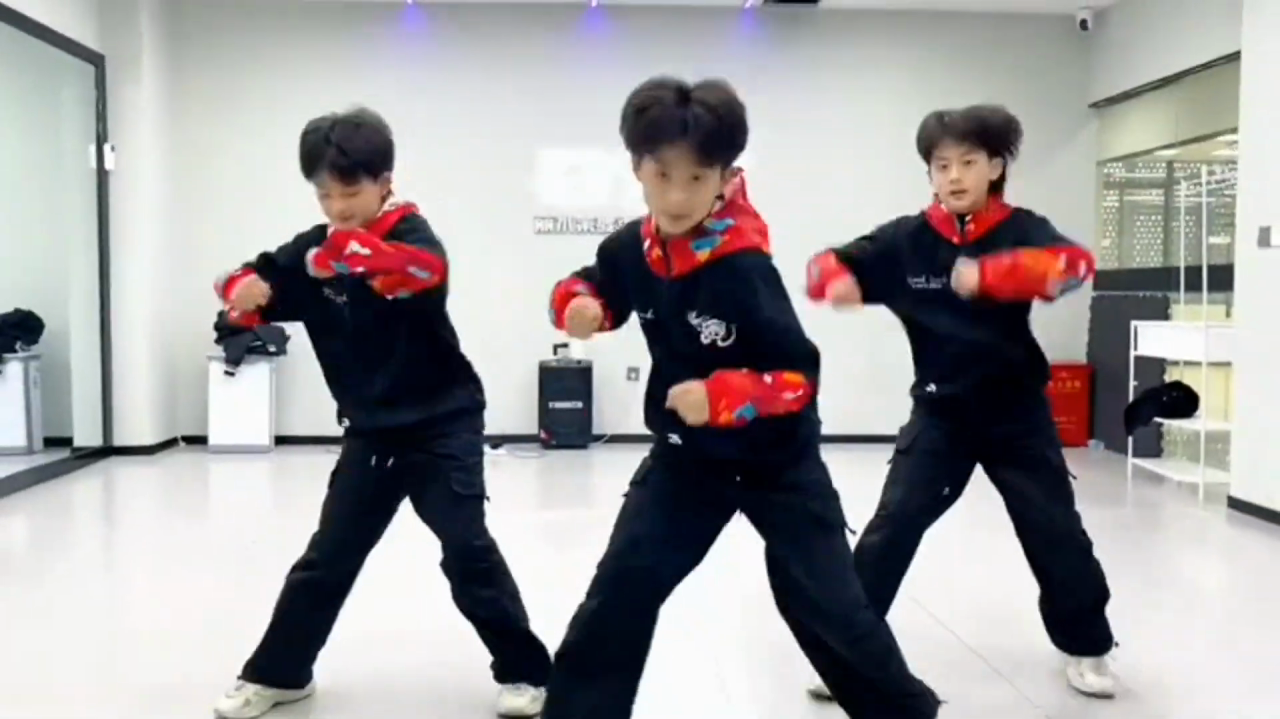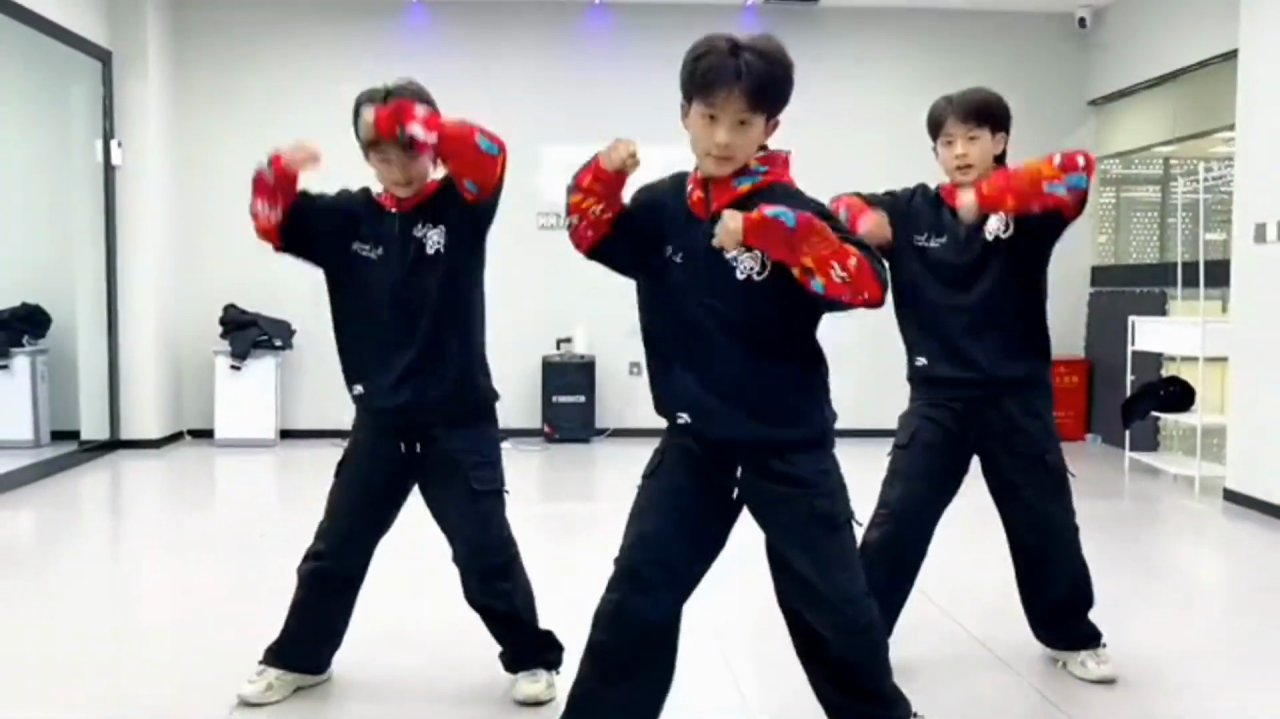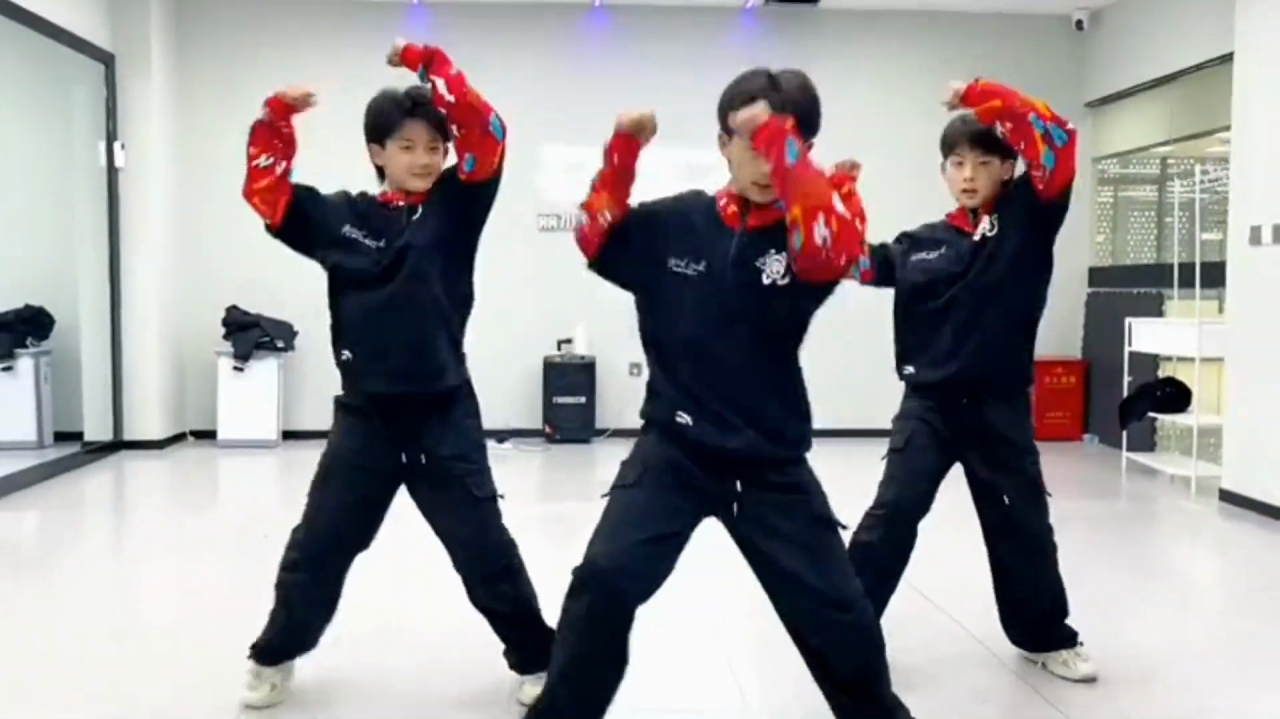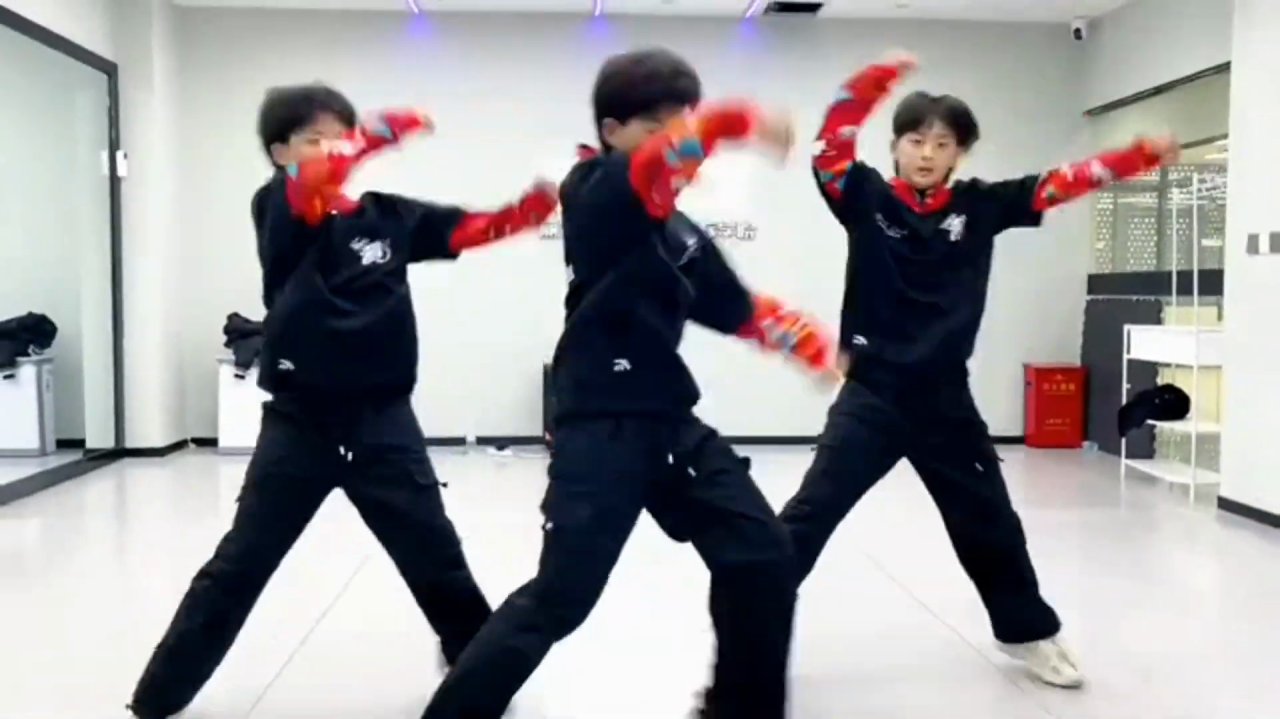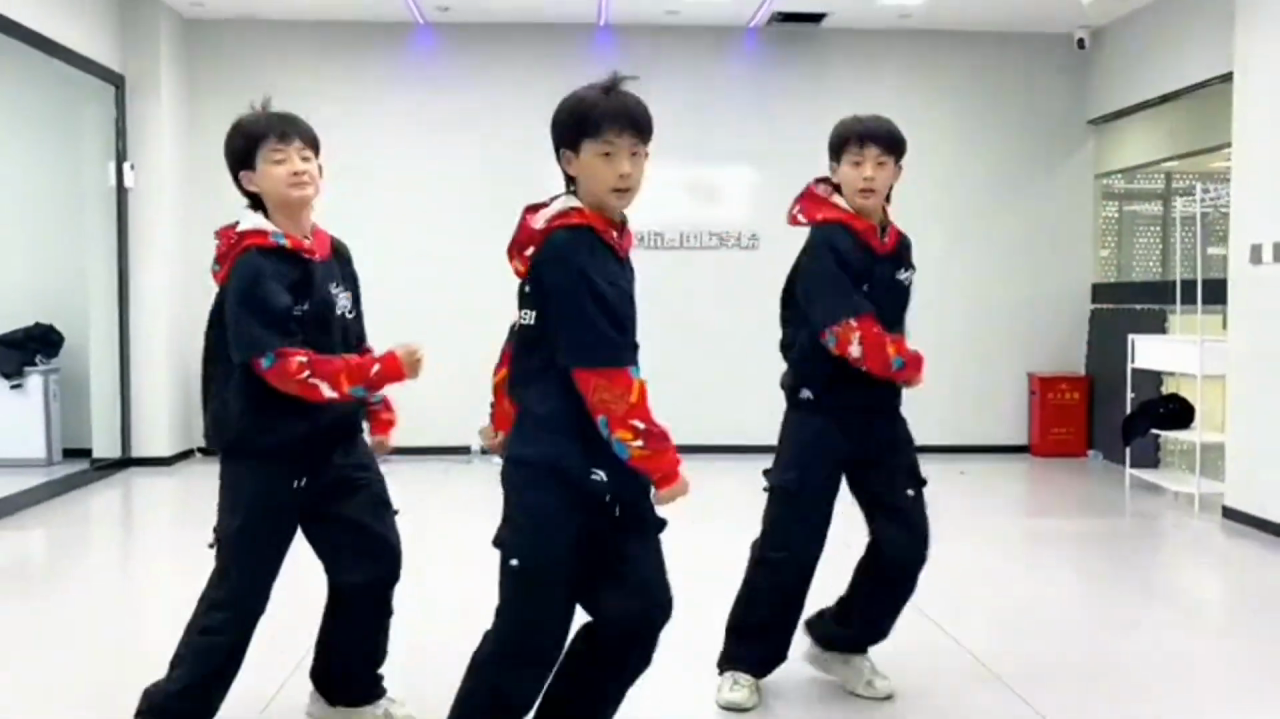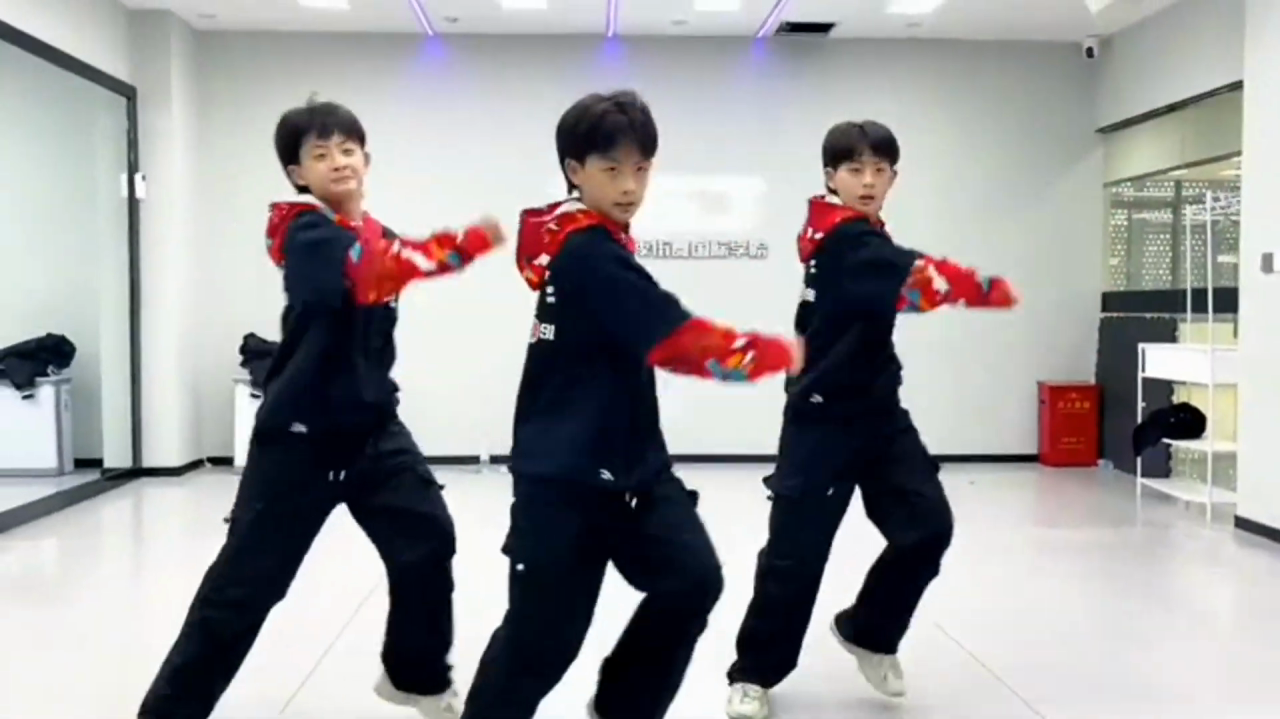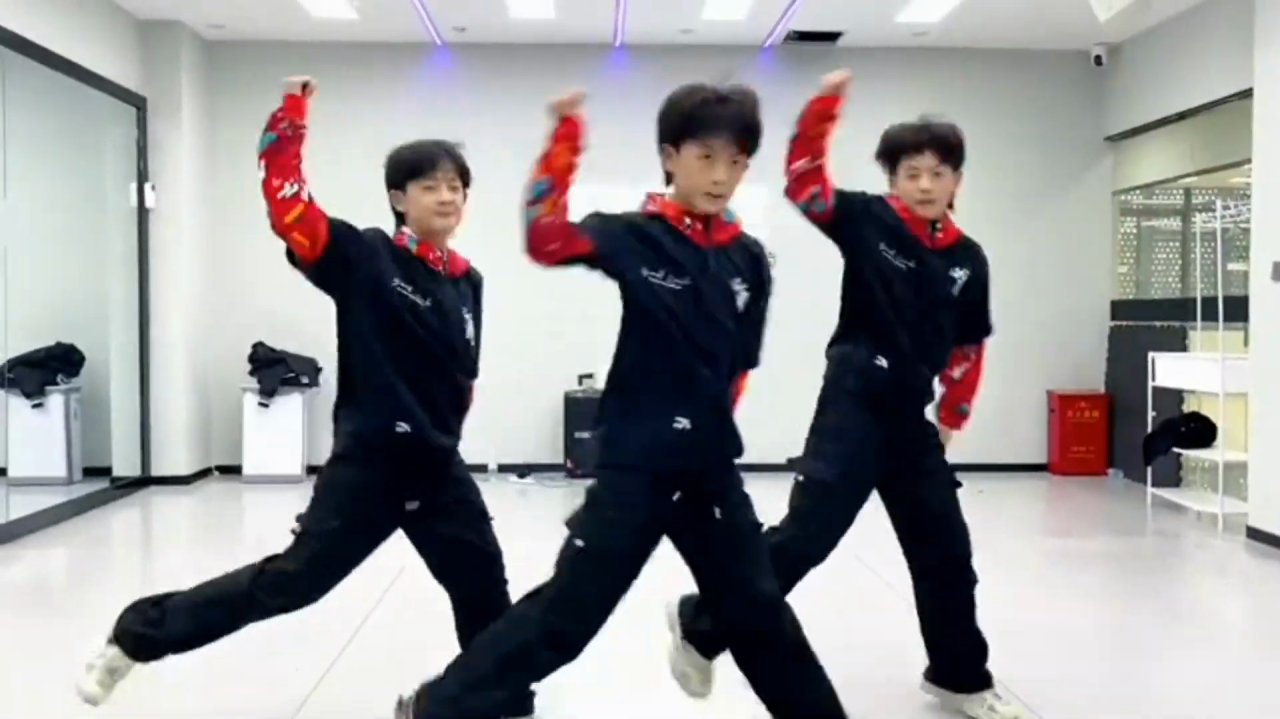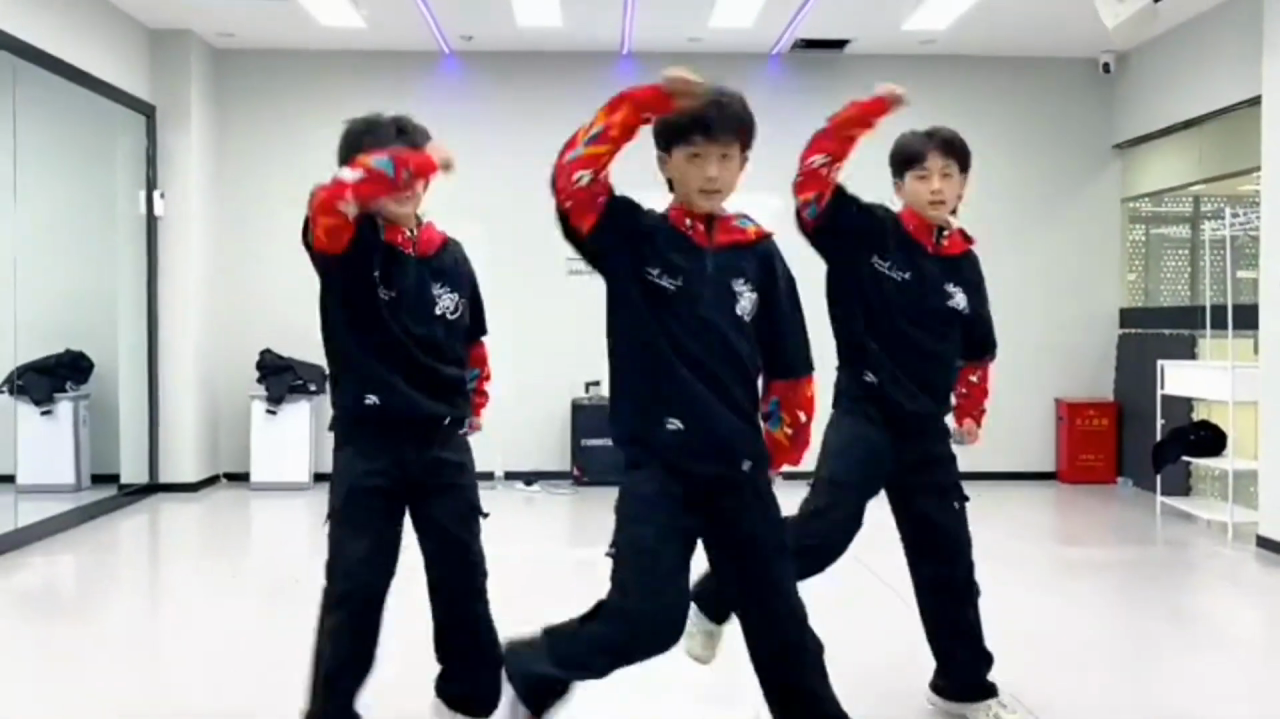
dt=0.2s
person 1, frame 1
left shoulder: (743, 266)
right shoulder: (629, 248)
left elbow: (799, 375)
right elbow: (592, 287)
left wrist: (718, 399)
right wrist: (577, 306)
left hip: (776, 458)
right hip: (683, 449)
left knee: (835, 612)
right knee: (617, 596)
person 1, frame 2
left shoulder: (785, 206)
right shoulder: (664, 201)
left elbow: (866, 285)
right elbow: (591, 232)
left wrist: (765, 226)
right wrist: (603, 174)
left hip: (788, 446)
right hip: (693, 440)
left knee: (834, 605)
right knee: (640, 596)
person 1, frame 3
left shoulder: (799, 229)
right shoulder: (679, 219)
left elbow: (838, 247)
right elbow: (600, 244)
left wrist: (782, 147)
right wrist: (622, 151)
left hip: (769, 461)
right hip: (674, 449)
left knee: (836, 614)
right knee: (604, 586)
person 1, frame 4
left shoulder: (679, 228)
right shoulder: (597, 188)
left elbow: (741, 308)
right elbow: (645, 165)
left wrist: (810, 344)
right wrist: (737, 121)
left hip: (668, 422)
right hip: (602, 421)
left knee: (763, 555)
right knee: (560, 593)
person 1, frame 5
left shoulder: (604, 248)
right shoulder: (571, 250)
right elbow: (604, 375)
right wrist: (661, 464)
left hip: (605, 470)
right hip: (550, 474)
left knee: (638, 612)
right knee: (527, 632)
person 1, frame 6
left shoulder: (582, 244)
right shoulder: (590, 255)
right elbow: (680, 342)
right wrist: (776, 353)
left hip: (631, 467)
right hip: (566, 477)
left knee: (692, 581)
right knee: (544, 631)
person 1, frame 7
left shoulder: (749, 260)
right shoulder: (637, 236)
right elbow: (547, 237)
right wrist: (566, 136)
left hip: (708, 463)
right hip: (637, 461)
left knee: (759, 610)
right knee: (567, 610)
person 1, frame 8
left shoulder: (758, 254)
right shoulder: (632, 236)
left elbow: (790, 372)
right elbow: (573, 182)
left wrist: (781, 447)
right wrist: (647, 100)
left hip: (736, 467)
right hip: (655, 462)
left knee: (780, 621)
right knee: (647, 619)
person 2, frame 1
left shoulder: (410, 233)
right shoulder: (314, 247)
left elbow: (425, 271)
right elbow: (256, 285)
left wrist: (342, 252)
right wrist: (245, 290)
left hip: (442, 429)
right hip: (370, 436)
left knee: (468, 550)
right knee: (329, 557)
left ankle: (525, 670)
person 2, frame 2
left shoulder: (457, 202)
right shoulder: (347, 215)
left elbow: (485, 154)
right elbow: (272, 218)
left wrist: (402, 117)
right wrist: (281, 172)
left hip: (457, 418)
right hip: (380, 419)
left knee: (485, 548)
right knee: (338, 545)
left ankle: (532, 657)
right ankle: (297, 658)
person 2, frame 3
left shoulder: (455, 206)
right shoulder: (340, 217)
left elbow: (487, 138)
right elbow: (264, 190)
left wrist: (427, 63)
right wrist: (279, 114)
left hip: (442, 416)
right hip: (364, 416)
left knee: (484, 550)
right knee: (321, 542)
left ankle: (535, 659)
right ankle: (277, 653)
person 2, frame 4
left shoulder: (386, 215)
right shoulder: (279, 208)
left elbow: (466, 228)
right elbow: (313, 186)
left wrist: (533, 206)
right wrist: (386, 130)
left hip: (382, 419)
right hip: (299, 423)
left knee: (432, 547)
right knee: (241, 560)
person 2, frame 5
left shoulder: (335, 255)
right shoulder: (254, 265)
right elbow: (282, 363)
left wrist: (378, 411)
right wrist: (382, 369)
left hip: (336, 445)
right hip: (260, 456)
left knee: (373, 564)
right knee: (237, 595)
person 2, frame 6
left shoulder: (376, 240)
right shoulder: (309, 233)
right elbow: (371, 272)
right wrist: (465, 245)
left hip: (374, 431)
right hip: (297, 443)
left knee: (428, 546)
right knee: (246, 580)
person 2, frame 7
left shoulder: (468, 283)
right shoulder: (363, 257)
right elbow: (288, 208)
right wrist: (289, 120)
left hip: (437, 461)
right hip: (369, 458)
left knee: (482, 579)
right knee: (294, 577)
right ankle: (133, 639)
person 2, frame 8
left shoulder: (449, 255)
right shoulder: (345, 246)
right elbow: (329, 205)
left wrist: (474, 401)
right wrist: (410, 159)
left hip: (442, 443)
right hip: (369, 441)
left knee: (459, 576)
right knee: (356, 575)
person 3, frame 1
left shoulder: (1019, 229)
right shoulder: (907, 238)
left elbow: (1074, 265)
right elbow: (832, 263)
left wrist: (988, 275)
right wrist: (834, 282)
left hip: (1015, 412)
right hip: (939, 412)
left knee: (1058, 531)
right knee: (893, 527)
left ankle: (1085, 646)
person 3, frame 2
left shoulder: (1031, 202)
right shoulder: (916, 208)
left elbow: (1076, 171)
right elbow: (845, 210)
left wrist: (993, 195)
right wrist: (865, 220)
left hip: (1017, 396)
right hip: (937, 399)
left knee: (1047, 521)
right knee: (900, 518)
left ankle: (1071, 637)
person 3, frame 3
left shoulder: (1028, 214)
right shoulder: (922, 243)
left elbow: (1056, 142)
left wrist: (982, 97)
left hip: (999, 406)
right hip: (928, 405)
left knee: (1023, 526)
right knee: (890, 519)
left ankle: (1047, 637)
person 3, frame 4
left shoulder: (977, 204)
right shoulder: (868, 199)
left elbow: (1056, 183)
right elbow: (831, 151)
left wrist: (1143, 154)
right wrist: (876, 80)
left hip: (945, 393)
right hip: (872, 393)
left knee: (988, 519)
right knee: (812, 512)
left ankle: (1028, 631)
person 3, frame 5
left shoulder: (897, 246)
right shoulder: (825, 241)
right elbow: (848, 333)
right wrist: (907, 363)
left hip: (879, 414)
right hip: (818, 414)
left knee: (905, 541)
right knee: (790, 546)
left ankle: (842, 642)
right ankle: (744, 660)
person 3, frame 6
left shoulder: (872, 240)
right shoulder: (845, 240)
right elbow: (920, 281)
right wrist: (990, 289)
left hip: (881, 411)
right hip: (822, 418)
left knee: (928, 526)
right knee: (797, 550)
left ankle: (869, 634)
person 3, frame 7
left shoulder: (969, 259)
right shoulder: (873, 223)
left elbow: (967, 343)
right elbow: (803, 178)
left wrist: (953, 412)
right wrist: (824, 103)
left hip: (906, 414)
right hip: (855, 402)
left knee: (946, 551)
right knee: (810, 532)
right ankle: (702, 628)
person 3, frame 8
left shoulder: (965, 264)
right shoulder: (866, 230)
left elbow: (974, 351)
right elbow: (811, 183)
left wrist: (969, 412)
right wrist: (866, 111)
left hip: (924, 429)
right hip: (863, 415)
left knee: (949, 559)
right knee: (821, 531)
right ankle: (714, 601)
